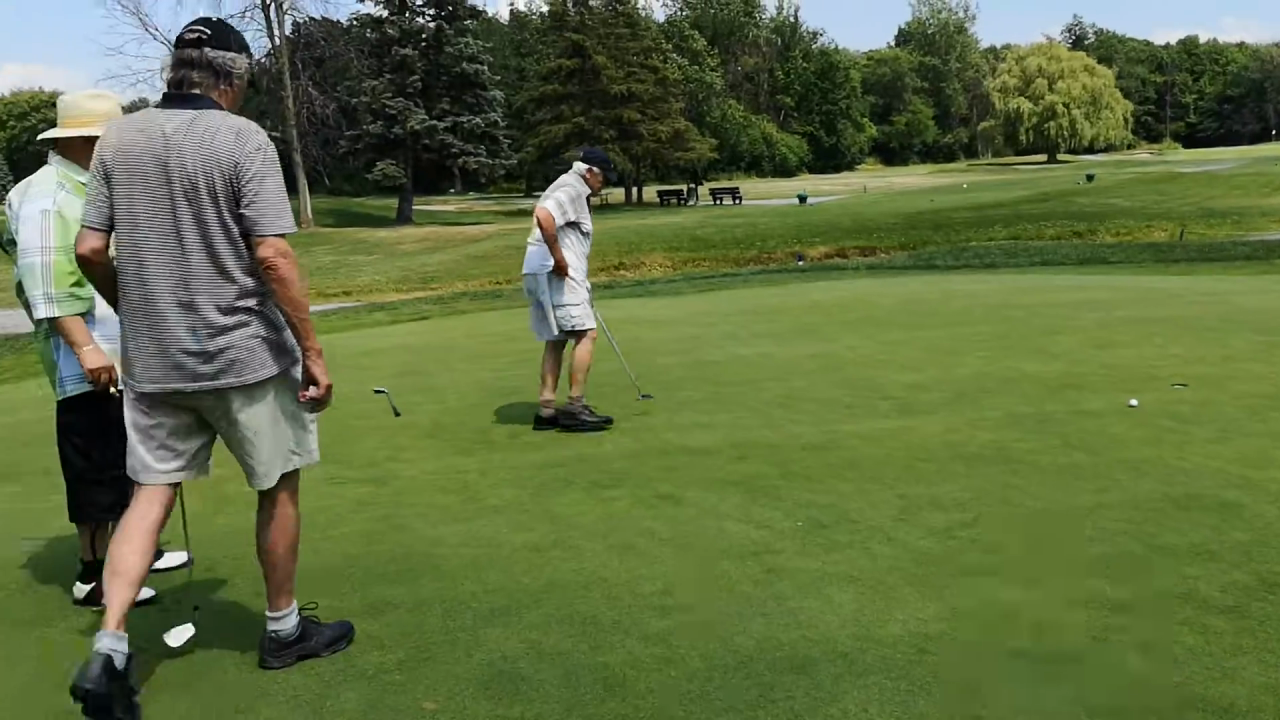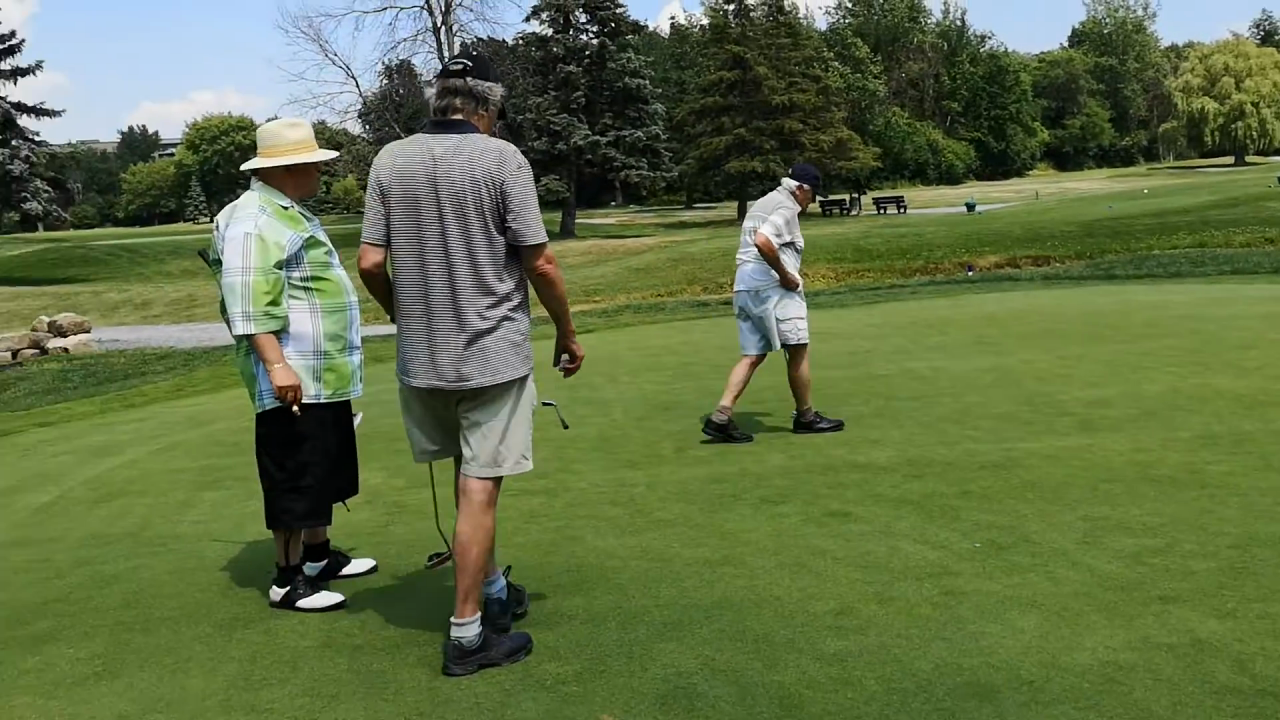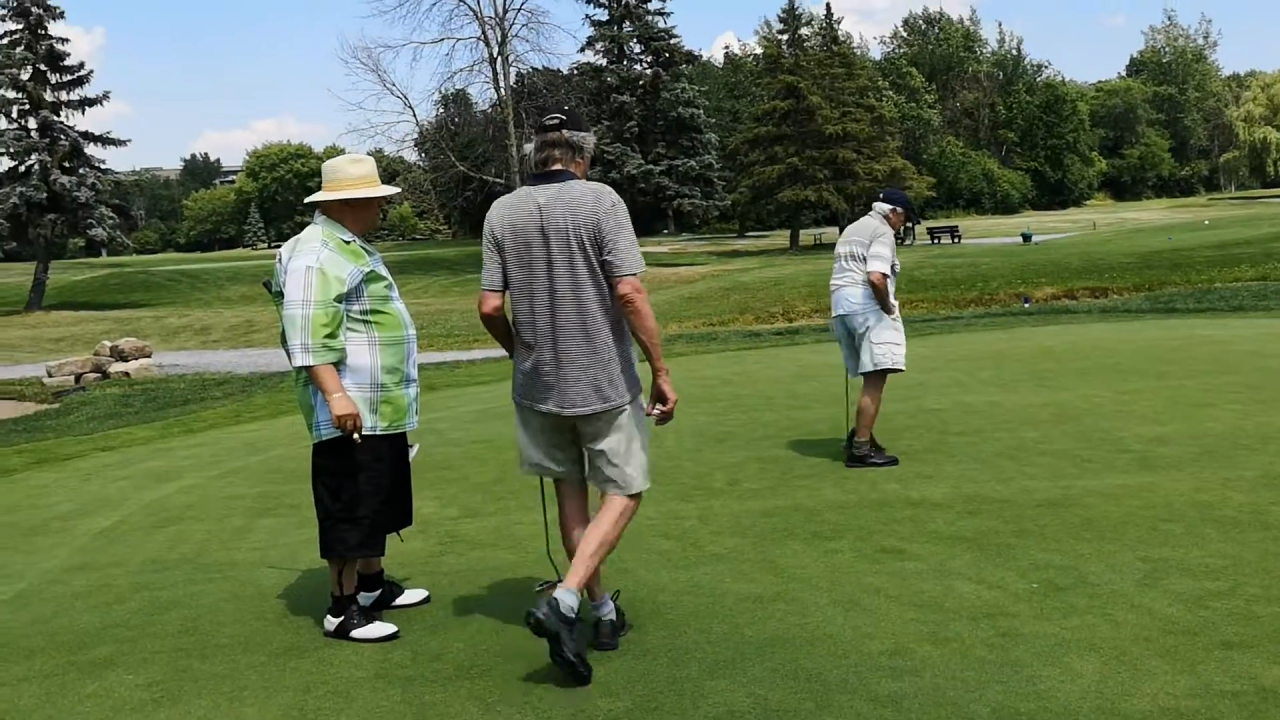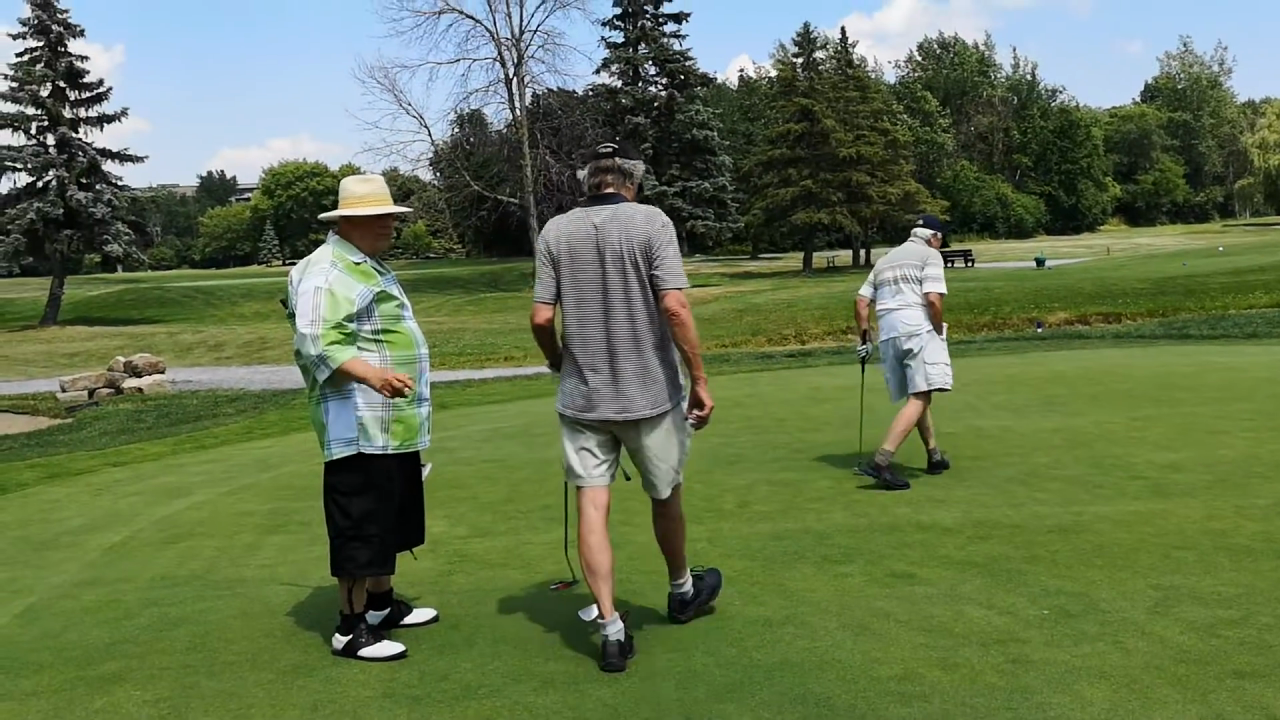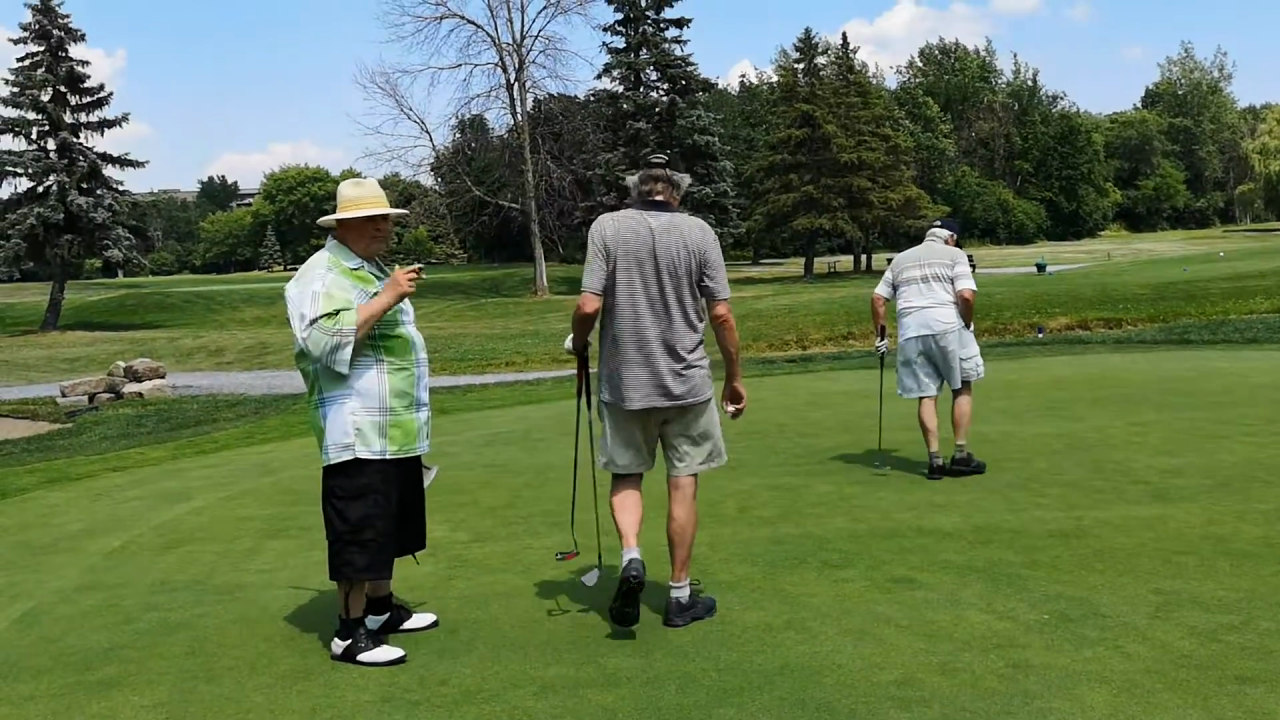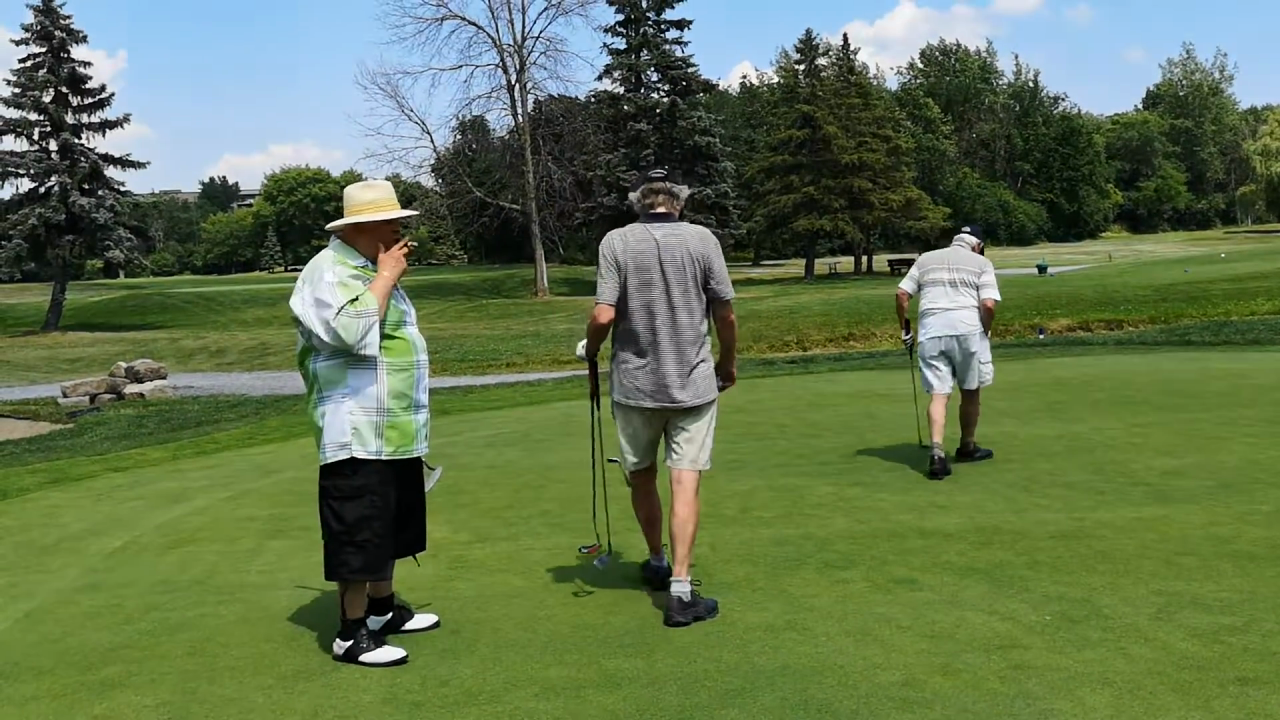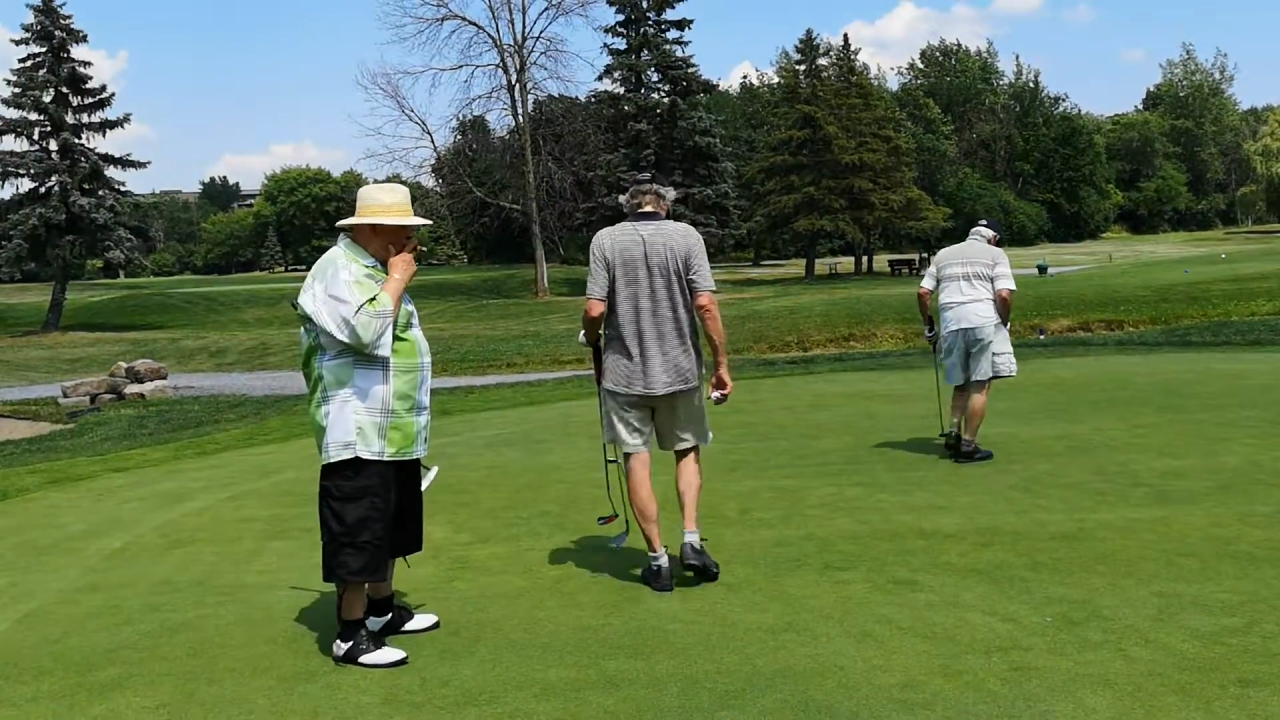
dt=0.4s
person 1, frame 1
left shoulder: (117, 139)
right shoulder: (244, 140)
left elbow: (90, 251)
right elbow: (273, 256)
right wrist: (313, 353)
left hip: (152, 361)
right hip: (242, 356)
left knee: (153, 495)
right knee: (279, 489)
left ankle: (108, 650)
right ankle: (283, 628)
person 1, frame 2
left shoulder: (390, 160)
right shoulder: (502, 159)
left elbow: (369, 263)
right elbow: (541, 264)
right wrist: (567, 333)
left hip: (422, 357)
right hip: (493, 354)
left knee: (473, 476)
right knee: (479, 488)
left ankle: (490, 589)
right ankle: (466, 633)
person 1, frame 3
left shoulder: (502, 211)
right shoulder: (601, 200)
left elbow: (490, 308)
right elbow: (630, 294)
right wrist: (661, 371)
left hip: (538, 386)
right hip: (604, 383)
left knee: (571, 499)
right knee: (621, 495)
left ankle: (602, 611)
right ankle: (564, 602)
person 1, frame 4
left shoulder: (555, 230)
right shoulder: (651, 221)
left elbow: (542, 319)
right elbow: (674, 307)
left wrist: (558, 361)
right wrist: (699, 379)
left hip: (582, 395)
right hip: (650, 392)
left knee: (592, 507)
right knee: (665, 497)
left ankle: (610, 628)
right ankle: (683, 592)
person 1, frame 5
left shoulder: (607, 227)
right shoulder: (699, 232)
left elbow: (589, 306)
right elbow: (720, 314)
left wrist: (578, 343)
right wrist: (734, 379)
left hip: (623, 383)
right hip: (686, 382)
left knee: (624, 478)
right knee: (682, 486)
left ankle: (631, 557)
right ankle: (680, 596)
person 1, frame 6
left shoulder: (616, 241)
right shoulder: (702, 239)
left elbow: (603, 316)
right elbow: (724, 314)
left wrist: (590, 349)
right wrist: (728, 361)
left hip: (634, 384)
right hip: (692, 383)
left knee: (642, 474)
right knee: (685, 481)
left ankle: (657, 562)
right ankle: (680, 589)
person 1, frame 7
left shoulder: (606, 240)
right shoulder: (686, 236)
left elbow: (595, 311)
right elbow: (706, 305)
left wrist: (590, 337)
right wrist: (721, 364)
left hip: (624, 373)
right hip: (679, 371)
left knee: (638, 464)
right knee: (688, 454)
left ankle: (658, 561)
right ankle: (692, 544)
person 2, frame 1
left shoulder: (88, 191)
right shoulder: (49, 195)
right elbow: (49, 285)
right wrist: (84, 346)
right hip: (95, 368)
left knee: (127, 465)
right knee: (100, 472)
right ankle: (93, 574)
person 2, frame 2
left shoulder: (290, 213)
right shoulder: (253, 219)
right elbow: (249, 303)
left wrist: (334, 364)
right wrist: (276, 365)
left hip: (323, 375)
right hip: (292, 378)
left knee: (322, 474)
right knee: (294, 480)
left ankle: (319, 557)
right ankle: (288, 580)
person 2, frame 3
left shoulder: (352, 247)
right shoulder: (315, 253)
right elbow: (309, 333)
left wrist: (393, 395)
right wrist: (336, 394)
left hip: (381, 406)
right hip: (349, 409)
left knee: (375, 502)
right knee: (349, 508)
left ankle: (373, 585)
right ankle: (343, 609)
person 2, frame 4
left shoulder: (369, 265)
right shoulder: (326, 270)
right elbow: (319, 343)
left wrist: (390, 375)
right wrist: (373, 375)
left hip: (393, 424)
right hip: (358, 426)
left knee: (387, 519)
right knee: (360, 524)
left ankle: (382, 604)
right ankle: (351, 628)
person 2, frame 5
left shoulder: (373, 270)
right shoulder: (324, 273)
right elbow: (326, 339)
right wrist: (386, 298)
left hip: (393, 428)
right hip: (356, 431)
left knee: (386, 523)
right knee: (358, 529)
left ankle: (381, 608)
right ankle: (350, 633)
person 2, frame 6
left shoulder: (371, 269)
right shoulder: (329, 271)
right elbow: (353, 331)
right wrist: (386, 278)
left hip: (395, 429)
right hip: (356, 431)
left knee: (390, 524)
right knee: (358, 529)
left ankle: (383, 609)
right ankle: (352, 633)
person 2, frame 7
left shoulder: (373, 269)
right shoulder: (339, 270)
right elbow: (368, 331)
right wrist: (398, 281)
left hip: (393, 428)
right hip: (358, 431)
left knee: (389, 524)
right knee: (357, 529)
left ankle: (383, 609)
right ankle: (351, 634)
person 3, frame 1
left shoulder: (571, 190)
right shoulder: (571, 189)
right elbow: (543, 216)
left wrist: (580, 277)
right wrist: (559, 259)
left hip: (544, 272)
right hip: (553, 273)
left knee: (557, 340)
right knee: (586, 335)
left ankle: (547, 409)
right ankle: (574, 407)
person 3, frame 2
left shoulder: (763, 203)
right shoulder: (786, 208)
right elbow: (763, 242)
right wrist: (786, 274)
left hip: (746, 286)
right hip: (771, 286)
left knee: (753, 355)
right knee: (797, 351)
left ankle: (721, 418)
right ankle: (805, 417)
person 3, frame 3
left shoulder: (852, 230)
right shoulder: (883, 232)
left elbow: (841, 277)
right elbow: (876, 278)
right wrist: (890, 308)
left hip: (842, 309)
right hip: (868, 309)
left knee: (875, 374)
right knee: (874, 377)
left ankle: (861, 434)
right ankle: (859, 449)
person 3, frame 4
left shoulder: (886, 259)
right shoulder: (930, 255)
left elbow: (862, 302)
right elbow: (933, 299)
left wrist: (864, 338)
right wrist: (940, 331)
left hip: (888, 334)
right hip: (918, 331)
left knee: (916, 396)
right knee: (920, 398)
left ankle: (935, 456)
right ankle: (883, 458)
person 3, frame 5
left shoulder: (901, 259)
right shoulder: (955, 254)
left elbow: (877, 299)
right elbow: (966, 295)
left wrist: (880, 335)
right wrist: (967, 325)
left hip: (911, 333)
right hip: (947, 328)
left knee: (926, 397)
right knee: (962, 391)
left ankle: (935, 459)
right ankle: (960, 454)
person 3, frame 6
left shoulder: (926, 259)
right shoulder: (981, 263)
left elbow: (901, 294)
right elbow: (989, 305)
left wrist: (905, 328)
right wrist: (985, 332)
left hip: (931, 333)
right hip: (967, 330)
left knee: (939, 394)
right knee: (970, 391)
left ankle: (938, 453)
right ankle: (966, 447)
person 3, frame 7
left shoulder: (943, 254)
right shoulder: (996, 254)
left elbow: (923, 293)
right elbow: (1004, 295)
left wrist: (929, 325)
right wrist: (1003, 323)
left hip: (951, 325)
right hip: (984, 323)
left knee: (962, 384)
right knee: (980, 385)
left ankle: (955, 432)
right ankle: (967, 446)
